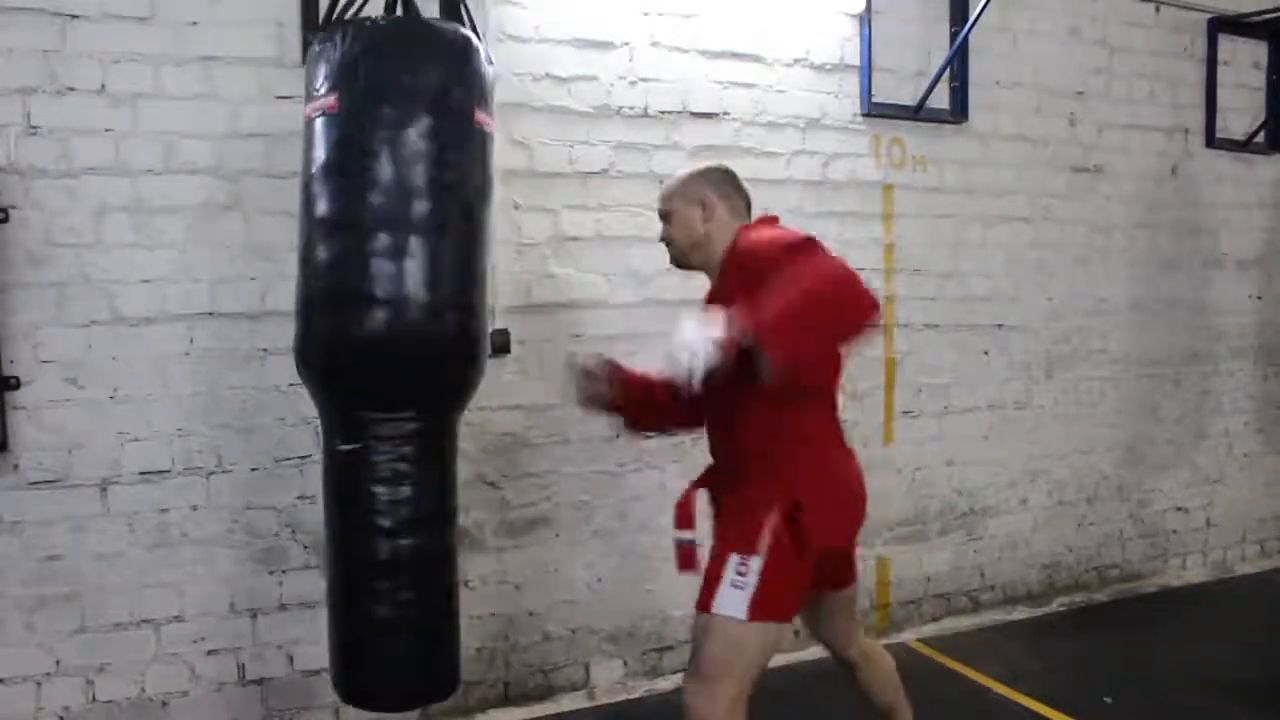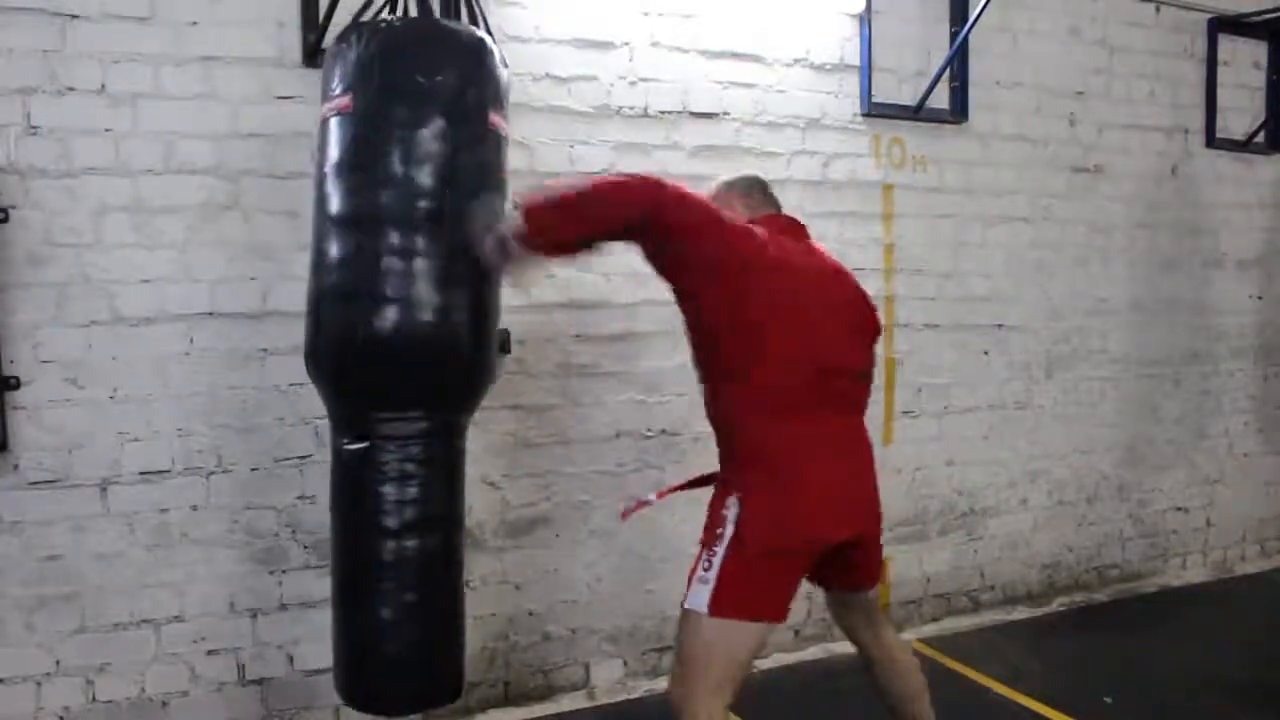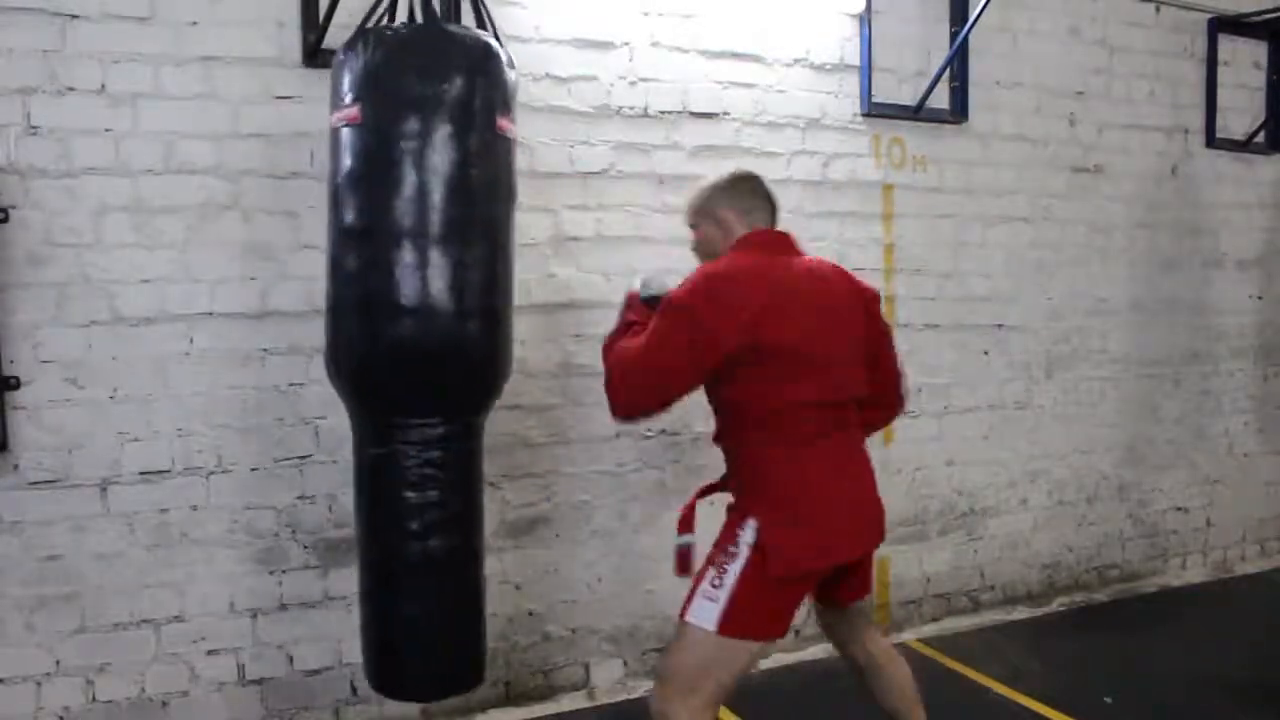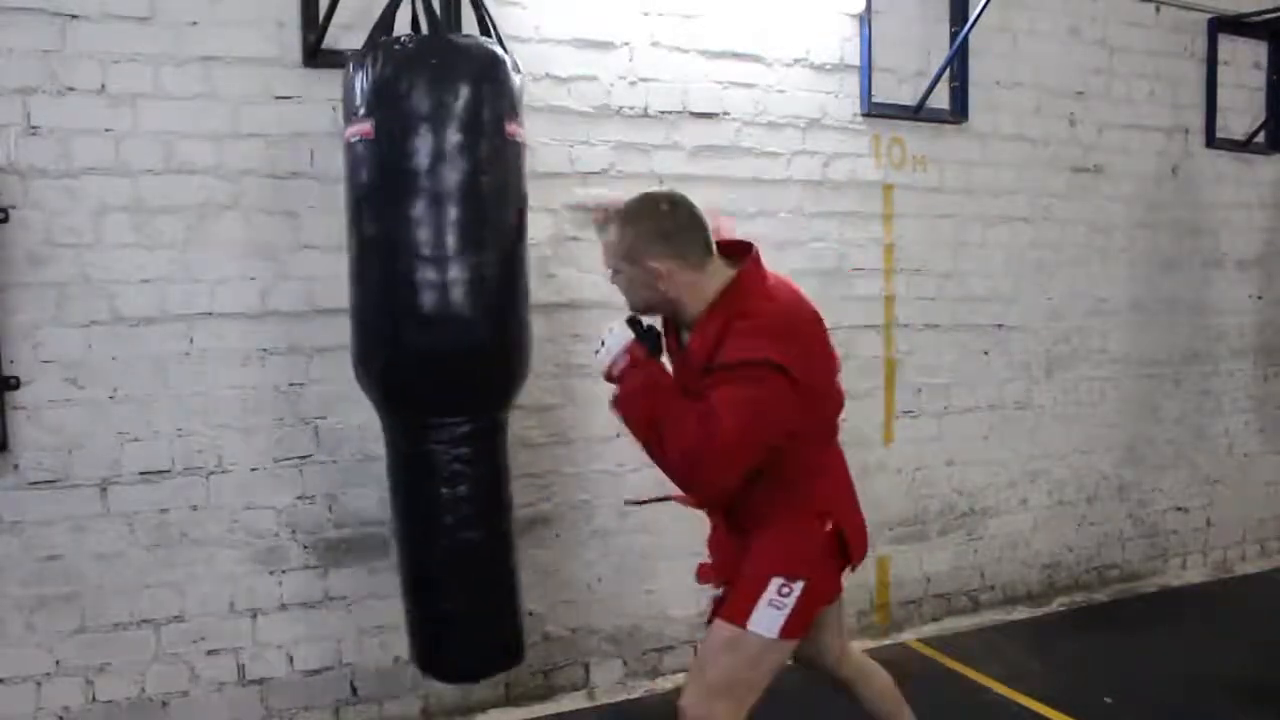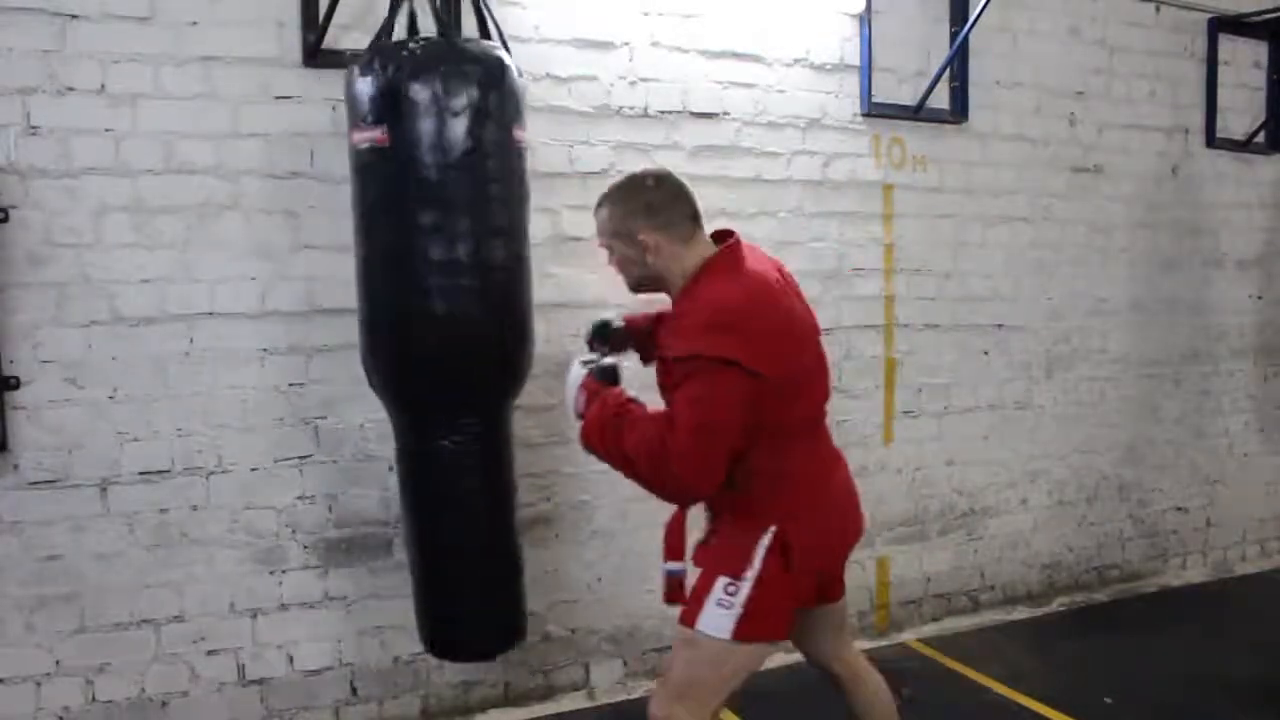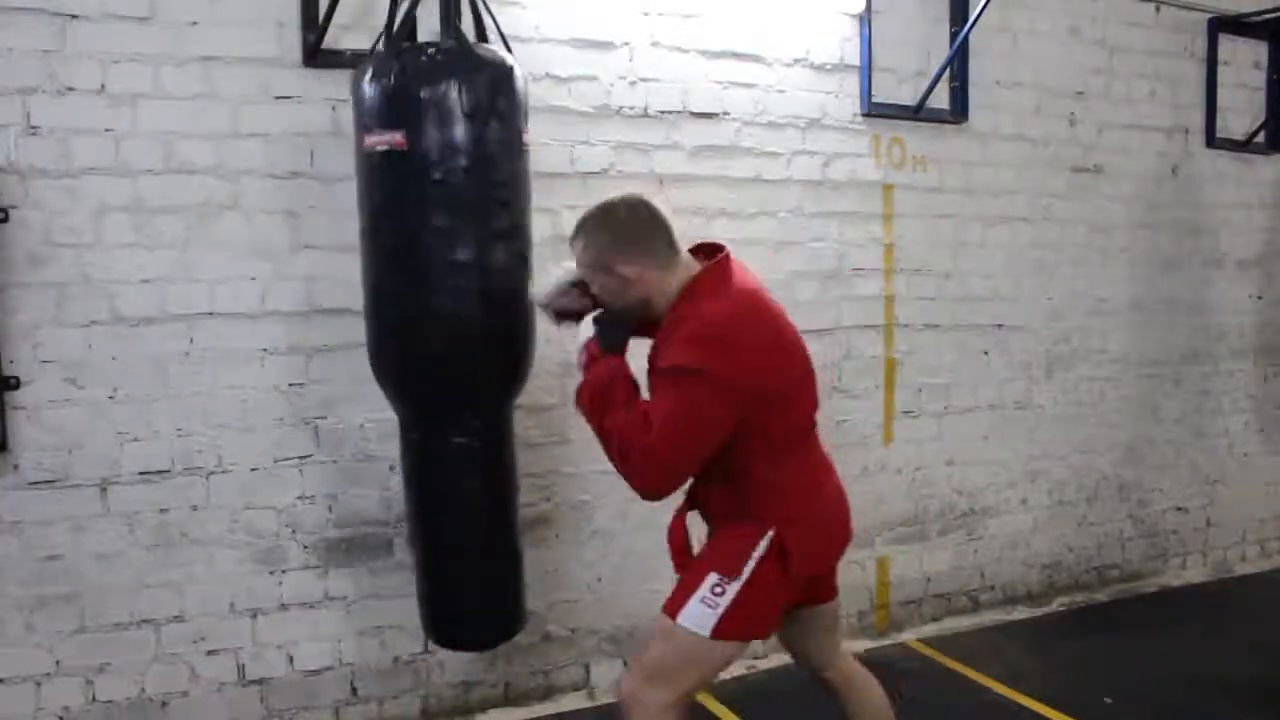
dt=0.2s
person 1, frame 1
left shoulder: (767, 255)
right shoulder: (729, 288)
left elbow: (839, 300)
right elbow: (690, 403)
left wrist: (741, 340)
right wrist: (618, 389)
left hip: (784, 501)
right hip: (817, 490)
right knee: (841, 635)
person 1, frame 2
left shoulder: (727, 244)
right shoulder: (840, 289)
left elbow: (632, 202)
left wrist: (531, 226)
left hip: (769, 492)
right hip: (846, 482)
right knee: (872, 631)
person 1, frame 3
left shoulder: (723, 286)
right shoulder: (842, 288)
left elbow: (631, 392)
right elbow: (881, 401)
left wrist: (637, 317)
left hip: (780, 517)
right hip: (841, 499)
right knee: (860, 640)
person 1, frame 4
left shoulder: (766, 337)
right shoulder: (717, 269)
left elbow: (707, 468)
left wrist: (634, 371)
left hip: (796, 523)
right hip: (760, 514)
right knee: (829, 652)
person 1, frame 5
left shoulder: (720, 324)
right shoulder: (741, 266)
left elbow: (679, 469)
left wrist: (594, 401)
right wrist: (635, 334)
left hip: (776, 525)
right hip: (814, 505)
right knee: (835, 653)
person 1, frame 6
left shoulder: (709, 341)
right shoulder: (706, 277)
left elbow: (650, 470)
left wrist: (599, 366)
right wrist: (590, 296)
left hip: (769, 530)
right hip: (786, 518)
right knee: (824, 661)
